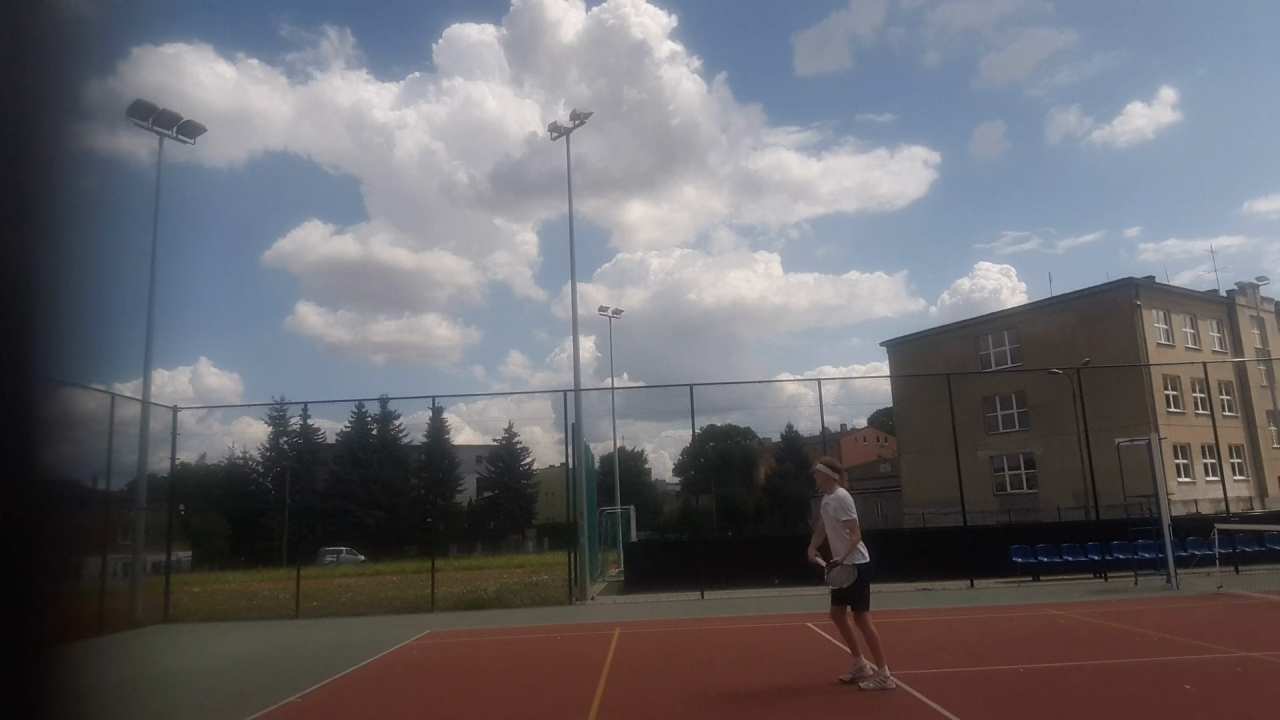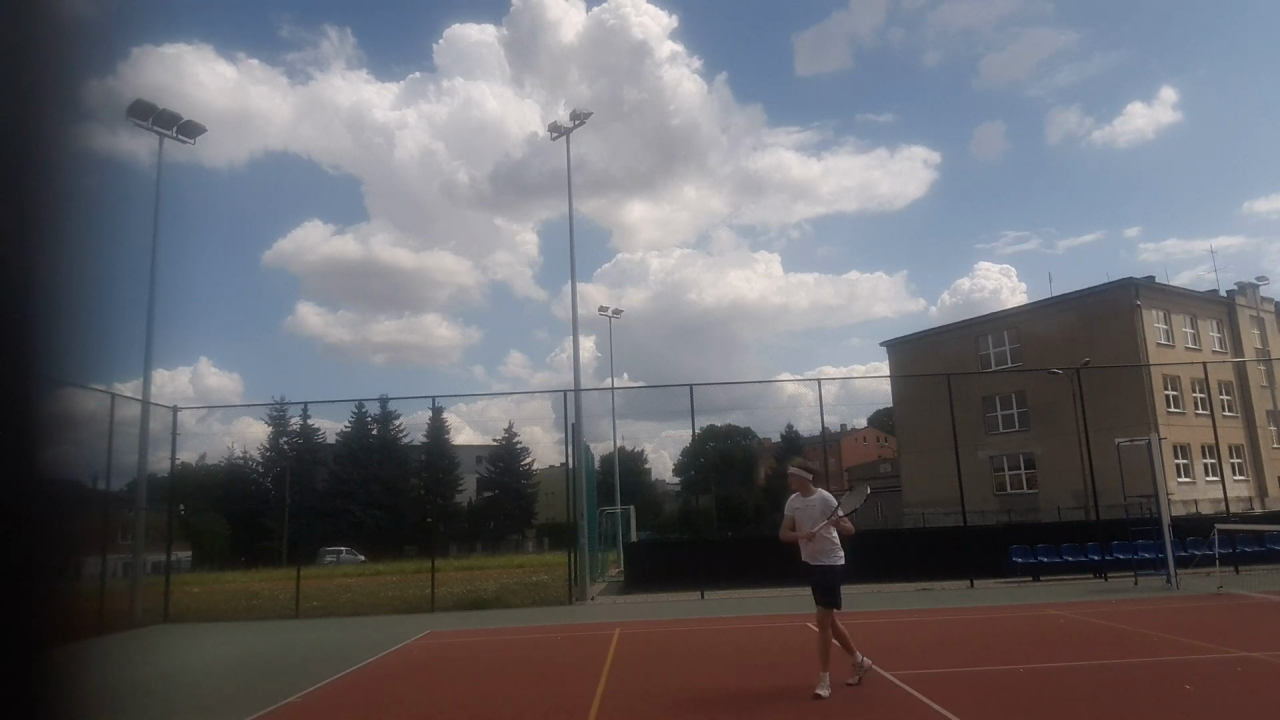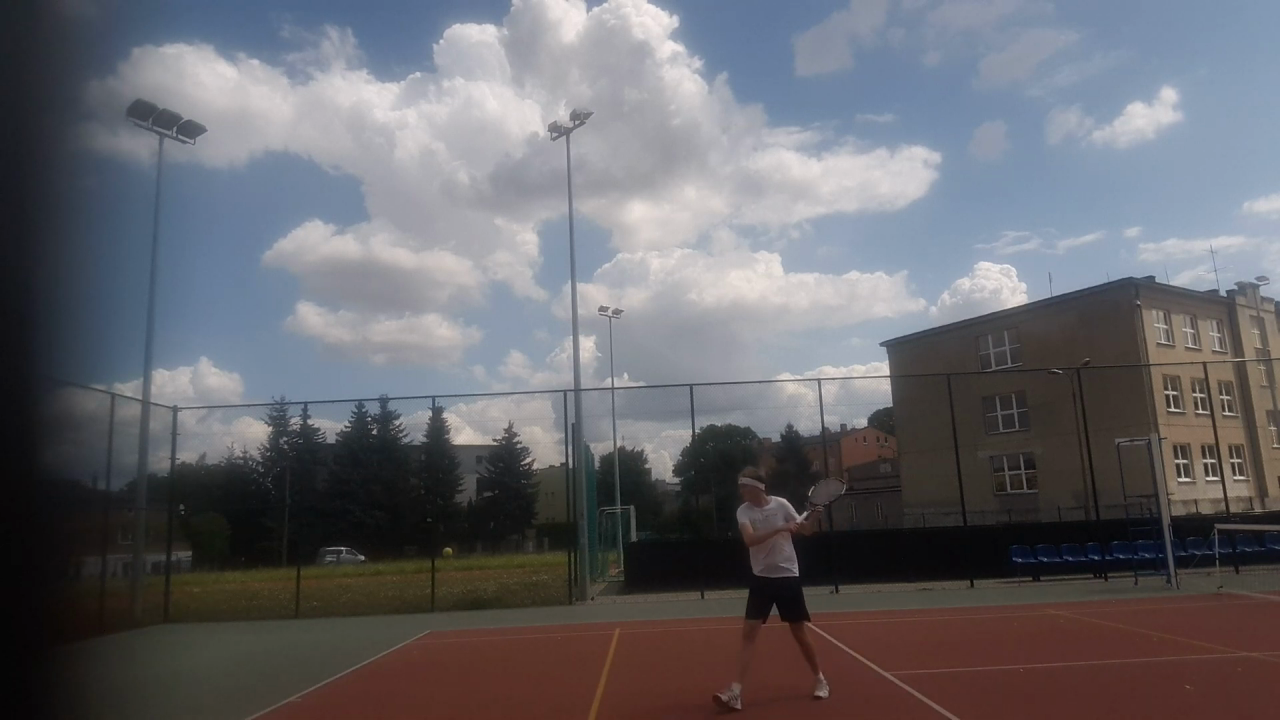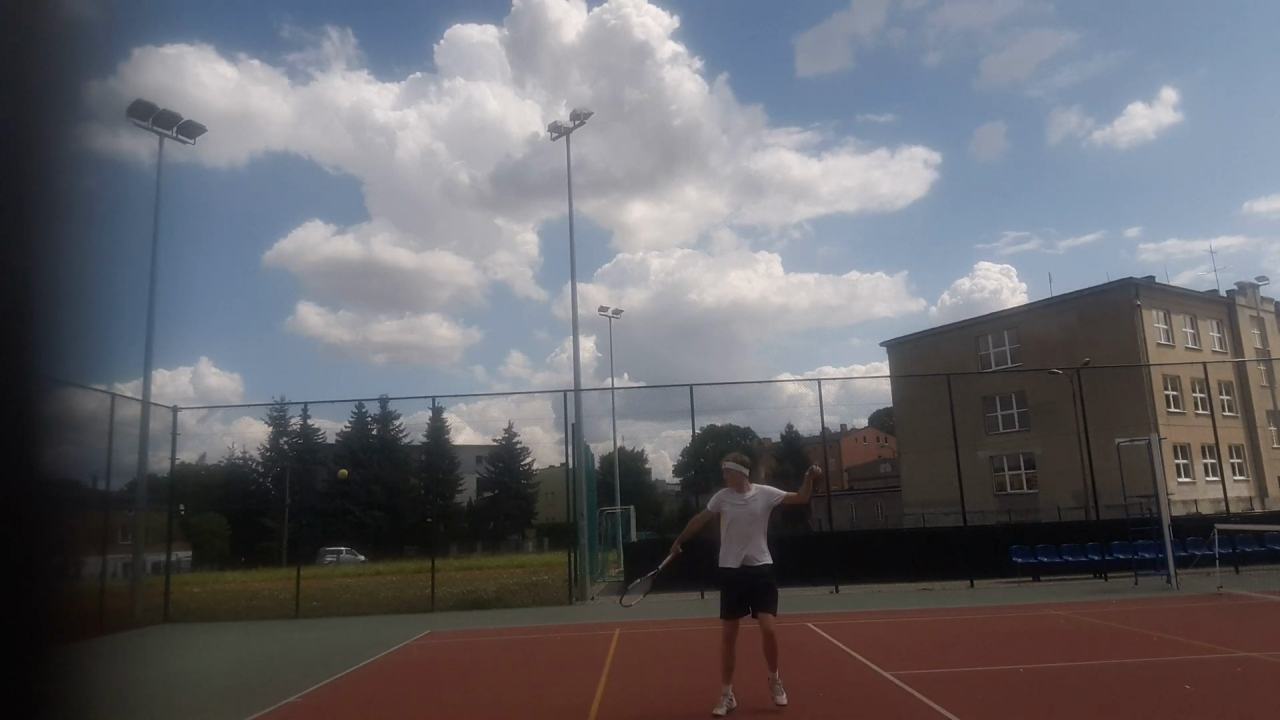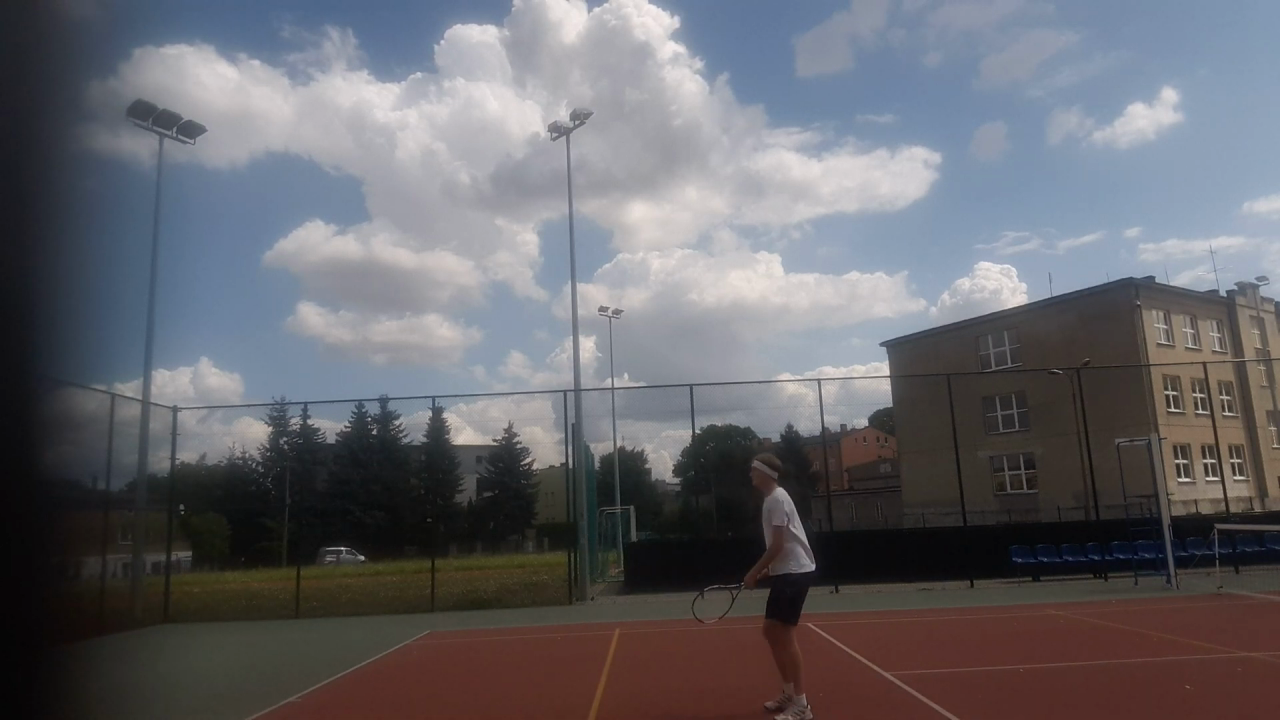
dt=0.5s
person 1, frame 1
left shoulder: (841, 498)
right shoulder: (827, 498)
left elbow: (855, 532)
right elbow: (820, 529)
left wrist: (844, 558)
right wrist: (812, 548)
left hip: (855, 565)
right hip: (839, 566)
left knee: (862, 620)
right knee: (836, 614)
left ankle: (884, 675)
right ankle: (861, 665)
person 1, frame 2
left shoulder: (824, 498)
right shoulder: (793, 501)
left elbow: (849, 529)
right elbow: (783, 533)
left wrist: (840, 524)
right wrist: (800, 535)
left hip: (831, 564)
right hip: (812, 565)
left knee: (823, 620)
right knee: (829, 620)
left ankle: (824, 679)
right ankle: (859, 661)
person 1, frame 3
left shoulder: (781, 505)
right shoulder: (743, 511)
left elbow: (806, 530)
right elbow: (749, 538)
left wrist: (813, 518)
right wrist: (779, 529)
left hip: (787, 576)
right hip: (760, 578)
left knee: (799, 633)
right knee: (749, 632)
left ankle: (819, 680)
right ankle: (734, 692)
person 1, frame 4
left shoulder: (765, 493)
right shoulder: (722, 496)
left elbow: (802, 498)
right elbow: (700, 519)
left wrist: (809, 479)
right wrist: (678, 541)
left hip: (760, 567)
right hip: (731, 570)
left knee: (769, 628)
right knee: (729, 633)
left ankle: (774, 678)
right ankle: (727, 695)
person 1, frame 5
left shoulder: (775, 500)
right shoulder: (773, 497)
left elbow: (778, 544)
left wrist: (756, 572)
right wrist: (763, 569)
left hip: (793, 573)
right hip: (788, 572)
left knee: (782, 634)
right knee: (771, 631)
right ankle: (788, 691)
